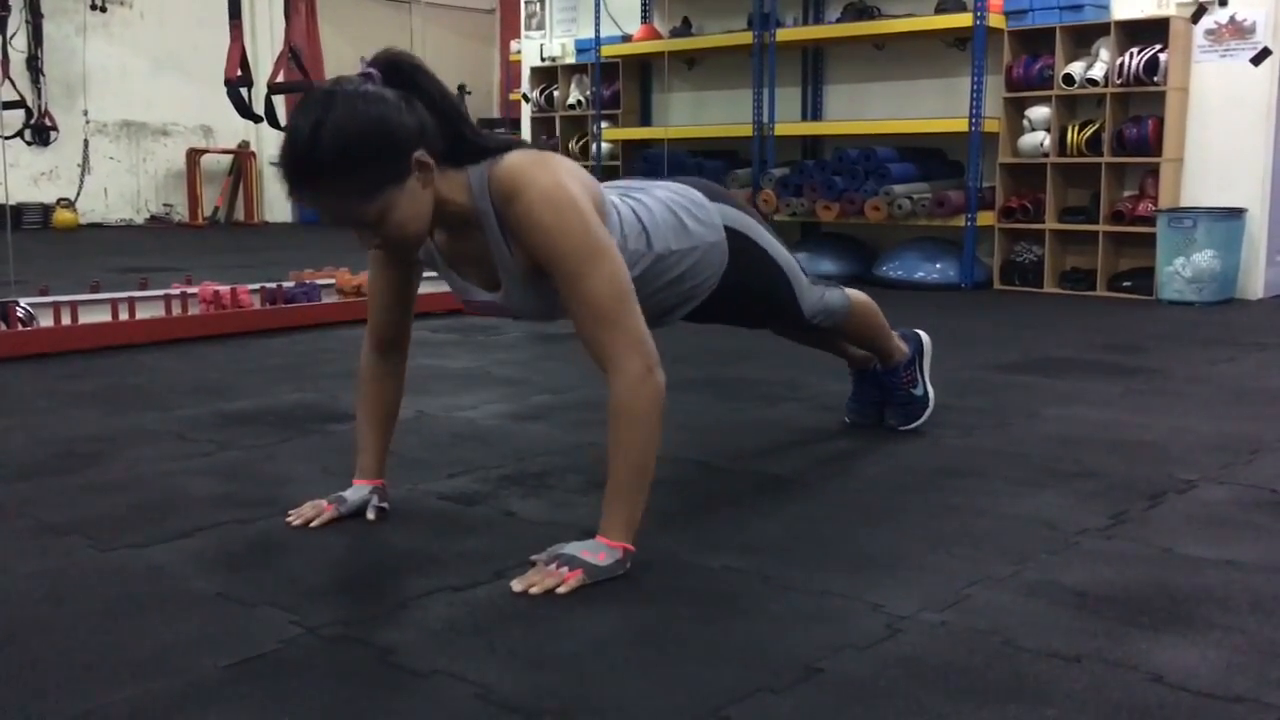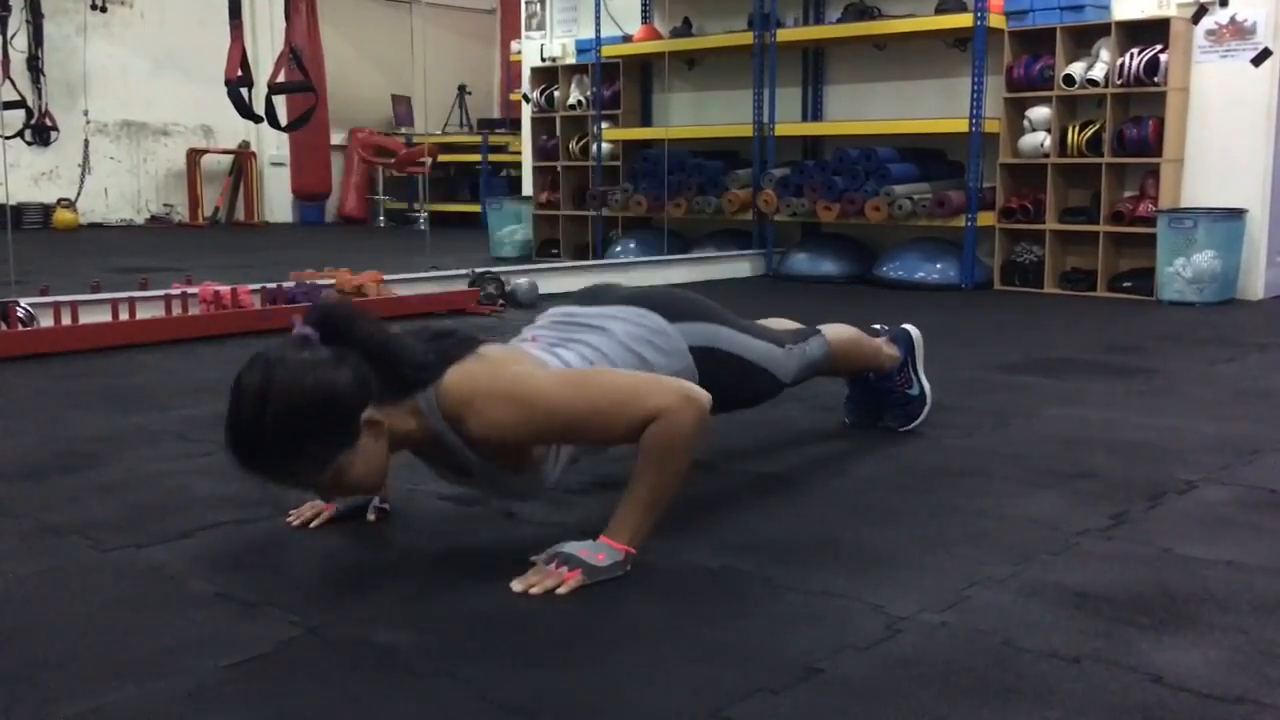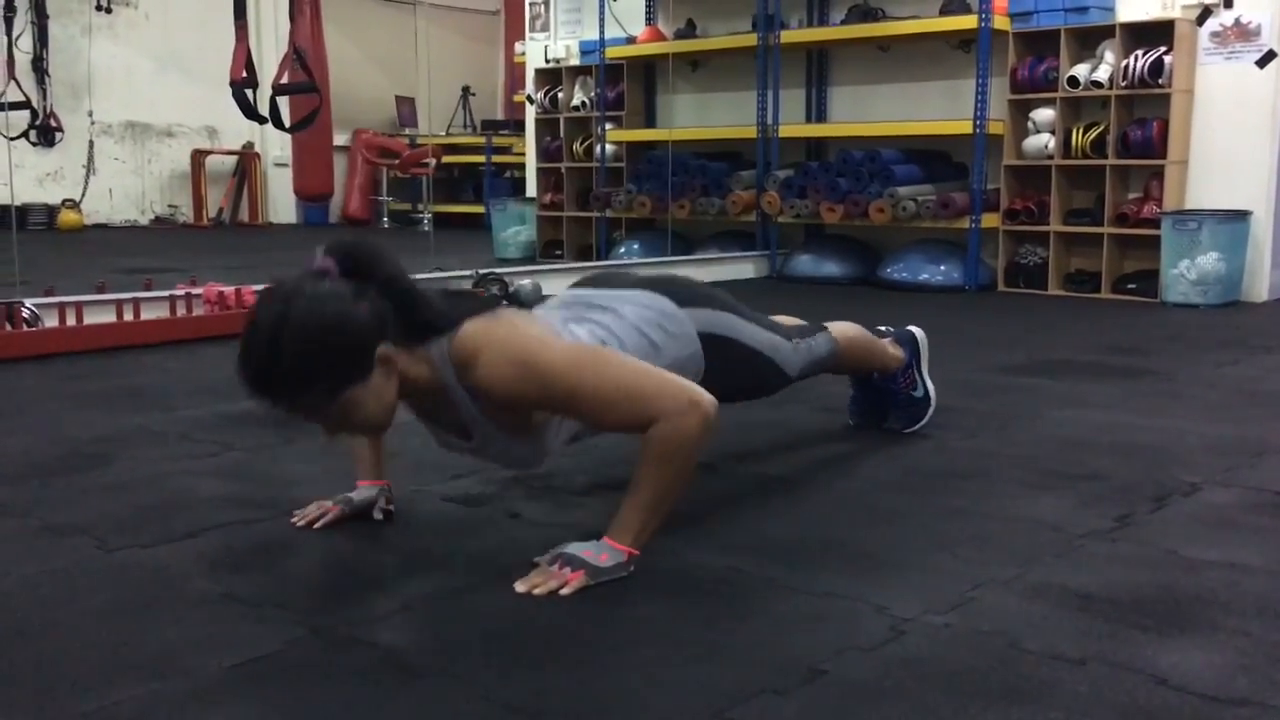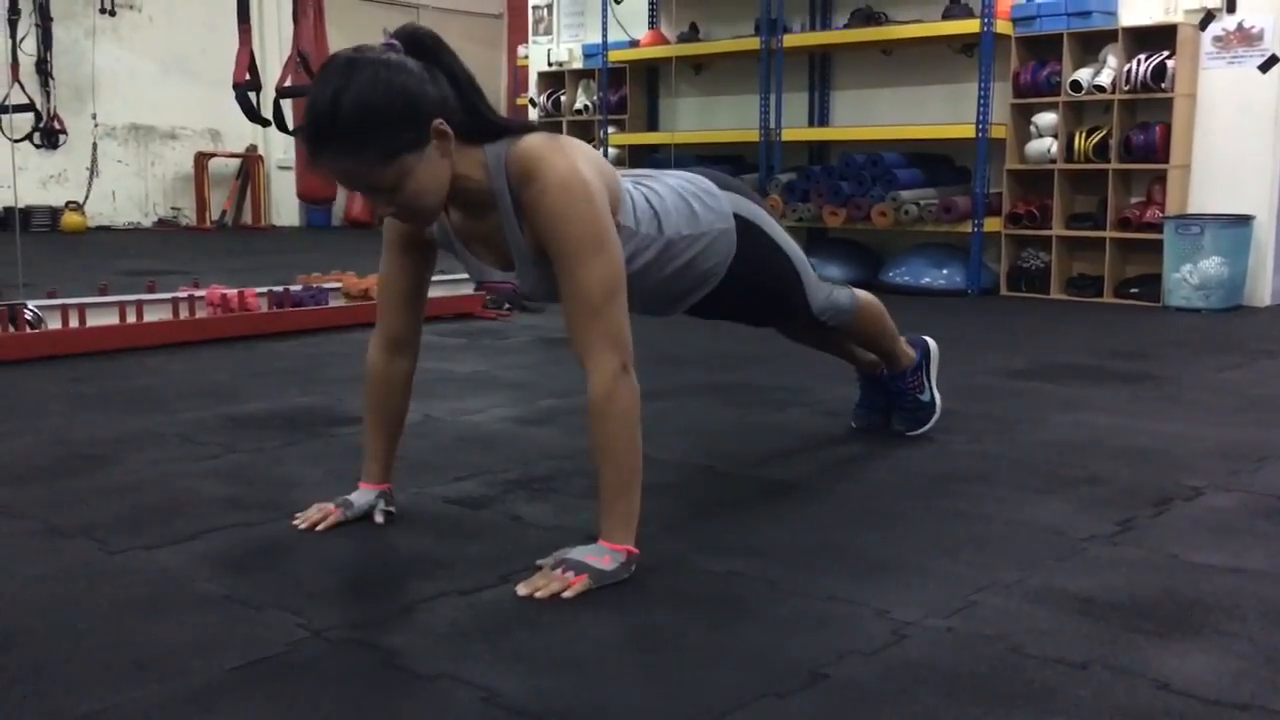
dt=0.4s
person 1, frame 1
left shoulder: (535, 197)
right shoulder: (404, 201)
left elbow: (635, 370)
right elbow: (383, 347)
left wrist: (612, 541)
right wrist: (368, 478)
left hip: (705, 239)
right hip: (634, 227)
left knee: (810, 312)
right knee: (791, 327)
left ankle: (899, 364)
right ankle: (870, 375)
person 1, frame 2
left shoulder: (483, 407)
right shoulder: (375, 378)
left elbow: (688, 404)
left wrist: (616, 544)
right wrist: (364, 486)
left hip: (669, 346)
right hip: (584, 328)
left knee: (788, 359)
right knee: (768, 346)
left ankle: (890, 352)
right ankle: (881, 345)
person 1, frame 3
left shoulder: (495, 359)
right shoulder: (380, 337)
left elbow: (689, 405)
left wrist: (619, 545)
right wrist: (369, 480)
left hip: (677, 333)
right hip: (597, 313)
left knee: (803, 355)
right knee: (777, 346)
left ankle: (894, 353)
right ankle: (883, 347)
person 1, frame 4
left shoulder: (551, 177)
right shoulder: (419, 192)
left elbow: (609, 365)
right elbow: (393, 344)
left wrist: (615, 545)
right wrist: (372, 485)
left hip: (717, 232)
right hip: (656, 264)
left knee: (817, 310)
right knee: (794, 327)
left ankle: (907, 362)
right ankle: (874, 374)
